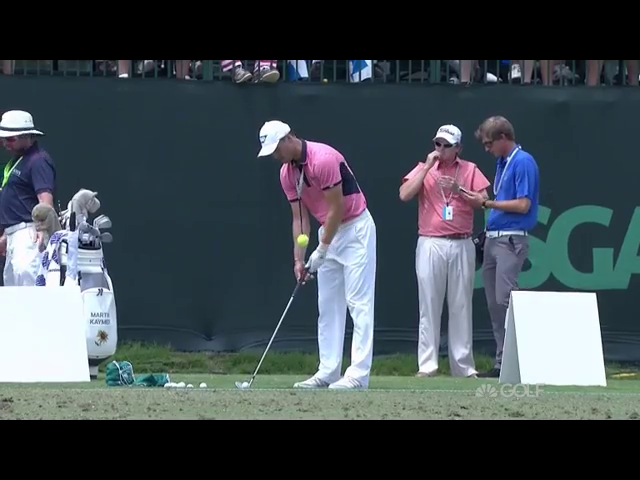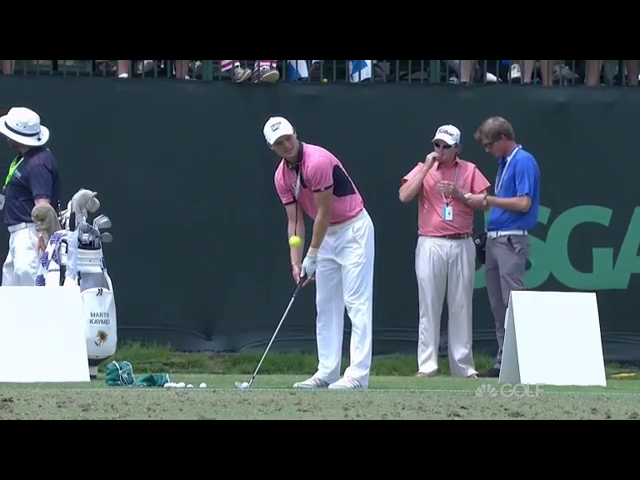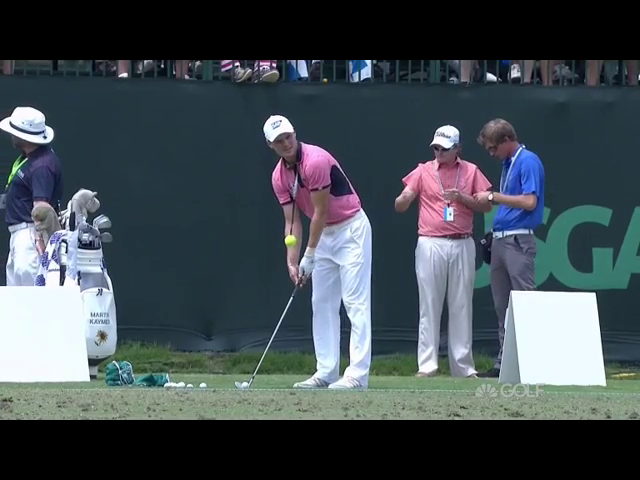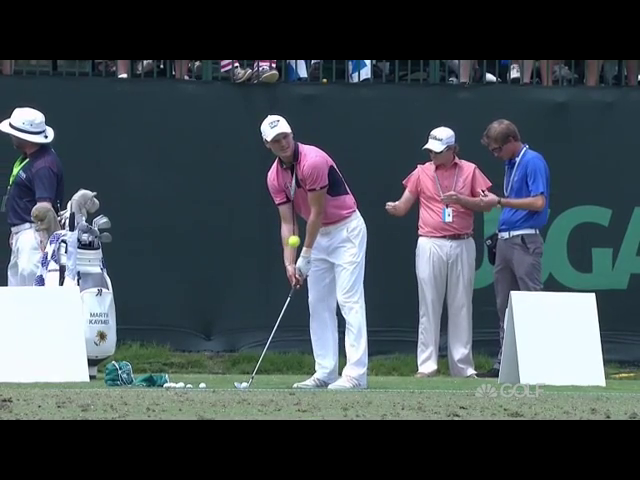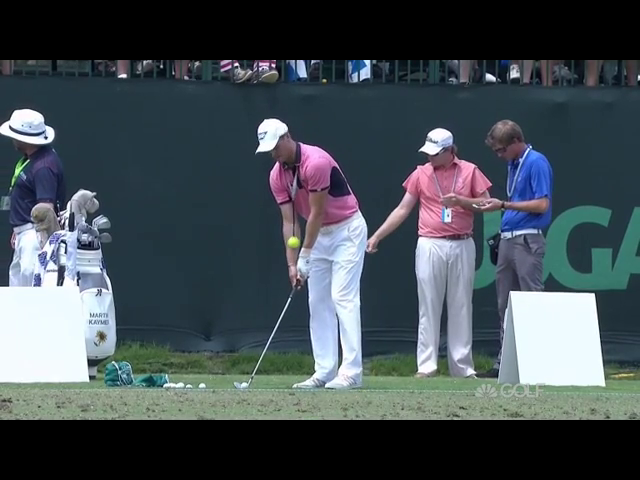
dt=0.3s
person 1, frame 1
left shoulder: (323, 159)
right shoulder: (286, 173)
left elbow: (336, 209)
right elbow: (299, 218)
left wrist: (320, 251)
right wrist: (298, 259)
left hip: (356, 229)
right hip: (329, 232)
left knee: (358, 302)
right knee: (328, 304)
left ankle: (358, 374)
right ankle: (328, 371)
person 1, frame 2
left shoulder: (318, 161)
right shoulder: (281, 176)
left elbow: (324, 212)
right elbow: (295, 221)
left wrist: (311, 255)
right wrist: (296, 262)
left hip: (354, 229)
right hip: (328, 234)
left knee: (356, 302)
right knee: (326, 304)
left ankle: (357, 374)
right ankle: (327, 371)
person 1, frame 3
left shoulder: (316, 160)
right shoulder: (278, 176)
left elbow: (321, 212)
right elbow: (291, 221)
left wrist: (308, 255)
right wrist: (292, 263)
left hip: (351, 229)
right hip: (325, 234)
left knee: (355, 302)
right knee: (322, 304)
left ankle: (357, 374)
right ankle: (326, 371)
person 1, frame 4
left shoulder: (314, 160)
right shoulder: (274, 176)
left elbow: (317, 212)
right elbow: (287, 222)
left wrist: (305, 256)
right wrist: (289, 263)
left hip: (347, 230)
right hip: (320, 235)
left knee: (349, 300)
right knee: (319, 305)
left ankle: (355, 373)
right ankle: (325, 371)
person 1, frame 5
left shoulder: (316, 162)
right shoulder: (276, 176)
left elbow: (317, 213)
right elbow: (289, 221)
left wrist: (304, 256)
right wrist: (292, 263)
left hip: (348, 230)
right hip: (320, 235)
left knee: (344, 298)
right knee: (318, 304)
left ankle: (351, 371)
right ankle: (325, 371)
person 2, frame 1
left shoulder: (524, 162)
right shoulder: (502, 163)
left elbow: (523, 205)
left wrist: (485, 203)
left hip: (511, 240)
right hip: (493, 239)
left knee: (505, 300)
right knee: (494, 305)
right ankle: (502, 362)
person 2, frame 2
left shoulder: (524, 161)
right shoulder: (504, 162)
left elbow: (523, 203)
left wrist: (487, 200)
left hip: (512, 240)
right hip: (495, 238)
left knee: (513, 301)
right knee: (498, 305)
right ankle: (503, 362)
person 2, frame 3
left shoulder: (528, 161)
right shoulder: (507, 163)
left elbow: (530, 201)
left wrist: (493, 196)
left hip: (519, 240)
right hip: (500, 239)
right knee: (502, 306)
right ankle: (504, 361)
person 2, frame 4
left shoulder: (533, 161)
right shoulder: (510, 164)
left elbow: (538, 202)
left wrist: (500, 201)
left hip: (525, 240)
right hip: (505, 239)
right knee: (504, 305)
right ankle: (504, 361)
person 2, frame 5
left shoulder: (537, 162)
right shoulder: (513, 164)
left elbow: (542, 205)
left wrist: (503, 205)
right wrist: (500, 205)
left hip: (527, 240)
right hip: (507, 239)
right knee: (505, 305)
right ankle: (504, 361)
person 3, frame 1
left shoulder: (470, 170)
right shoulder: (423, 169)
right elbow: (404, 195)
left wrist: (458, 189)
right wrist: (427, 167)
left hip: (462, 246)
right hip: (430, 245)
left knee: (461, 306)
right knee: (429, 305)
left ankle: (463, 365)
right ankle: (427, 364)
person 3, frame 2
left shoulder: (470, 170)
right shoulder: (422, 169)
right elbow: (404, 196)
left wrist: (458, 193)
right wrist: (426, 168)
left hip: (462, 245)
right hip: (430, 245)
left knee: (461, 306)
right knee: (429, 305)
left ankle: (463, 365)
right ankle: (427, 364)
person 3, frame 3
left shoulder: (471, 171)
right shoulder: (422, 171)
left elbow: (485, 205)
right elbow: (402, 205)
left wrist: (462, 198)
right wrist: (401, 201)
left hip: (462, 246)
right hip: (430, 246)
left knee: (461, 306)
right knee: (429, 306)
left ankle: (463, 365)
right ankle: (427, 364)
person 3, frame 4
left shoulder: (470, 170)
right shoulder: (422, 172)
left elbow: (485, 204)
right elbow: (404, 207)
left wrist: (461, 199)
right wrist: (394, 208)
left hip: (462, 246)
right hip: (430, 245)
left knee: (461, 306)
right knee: (429, 306)
left ankle: (463, 365)
right ankle: (426, 364)
person 3, frame 5
left shoulder: (470, 170)
right shoulder: (420, 173)
left elbow: (486, 203)
right elbow: (403, 209)
left wrist: (461, 200)
right wrist: (377, 235)
left hip: (462, 246)
right hip: (430, 246)
left knee: (461, 306)
right knee: (428, 306)
left ankle: (462, 365)
right ankle: (426, 364)
person 4, frame 1
left shoulder: (38, 160)
right shoulder: (16, 160)
left elbow: (46, 198)
left hip: (30, 233)
right hip: (15, 234)
left knee: (28, 279)
person 4, frame 2
left shoulder: (38, 163)
right shoulder: (25, 157)
left elbow: (43, 203)
left hip: (31, 233)
right hip: (20, 233)
left knee: (29, 281)
person 4, frame 3
left shoulder: (41, 165)
right shoulder: (28, 156)
left elbow: (41, 204)
left wrist: (40, 237)
left hip: (31, 233)
right hip: (20, 232)
left knee: (29, 283)
person 4, frame 4
left shoulder: (43, 165)
right shoulder: (28, 157)
left elbow: (44, 206)
left wrist: (45, 238)
left hip: (33, 233)
right hip: (22, 233)
left knee: (32, 283)
right knee: (16, 282)
person 4, frame 5
left shoulder: (44, 165)
right shoulder: (30, 158)
left elbow: (46, 207)
right wrist: (17, 230)
left hip: (36, 234)
right hip: (25, 233)
left knee: (33, 284)
right knee: (17, 281)
